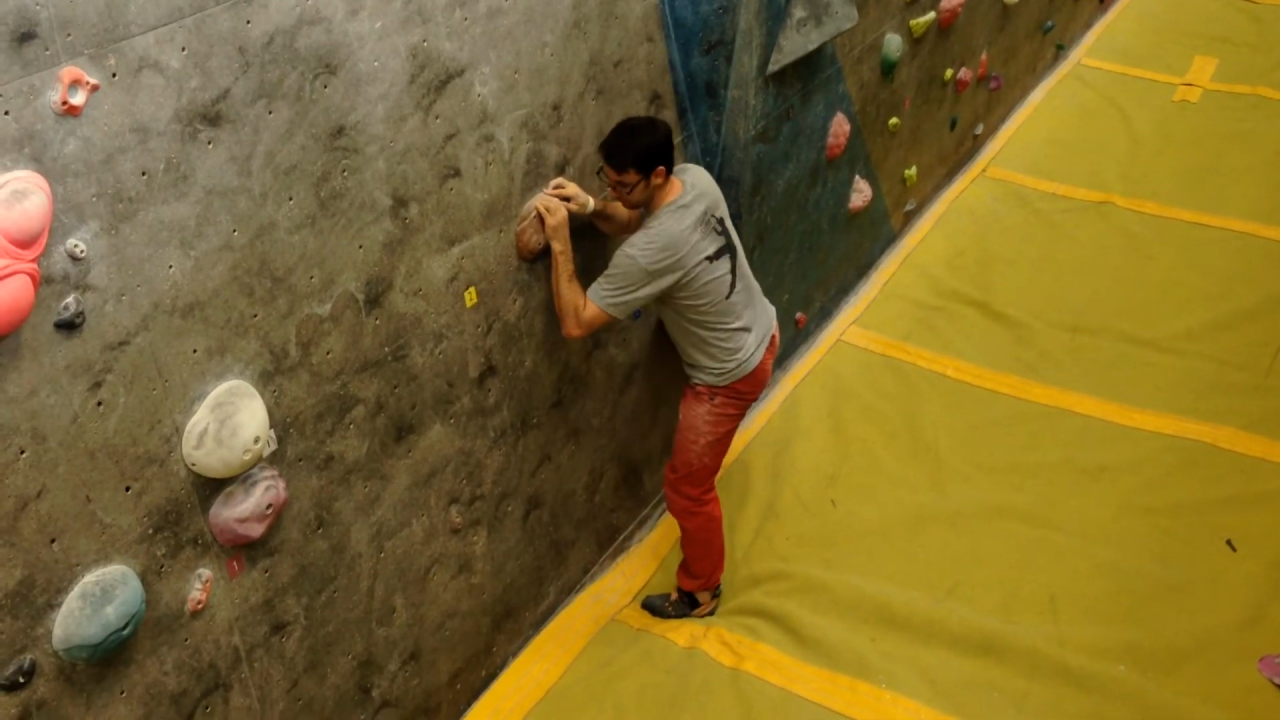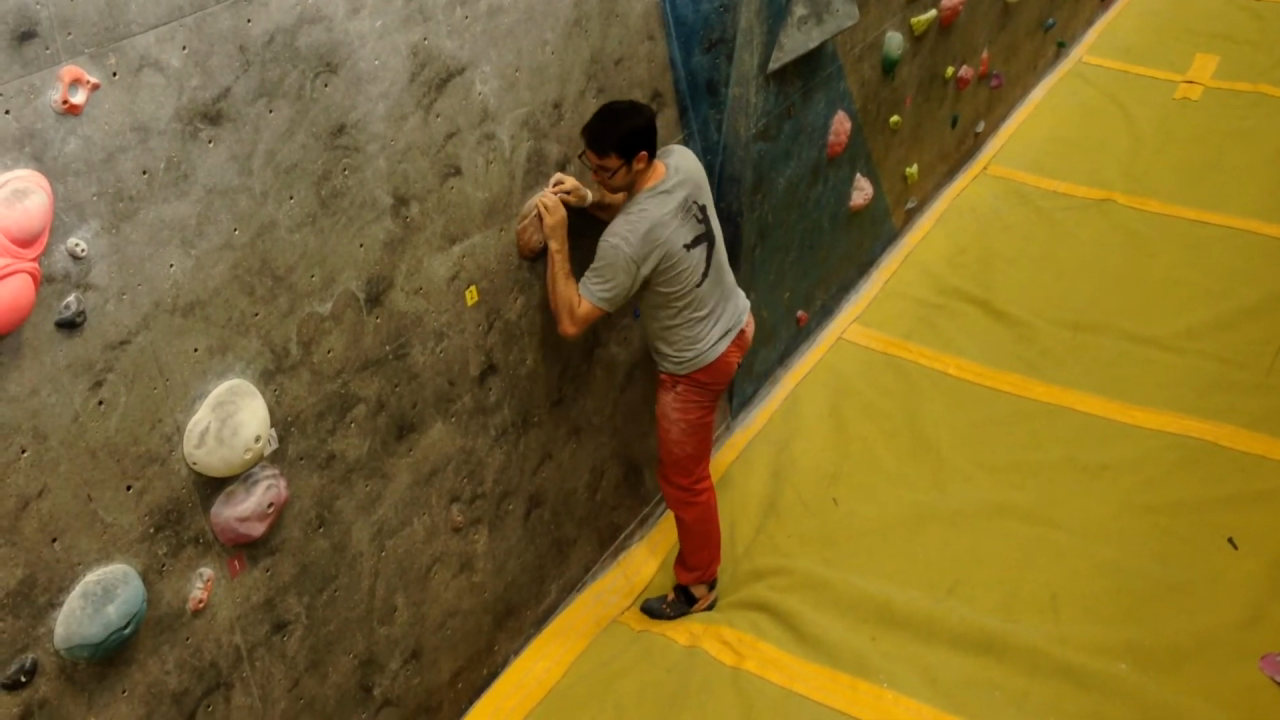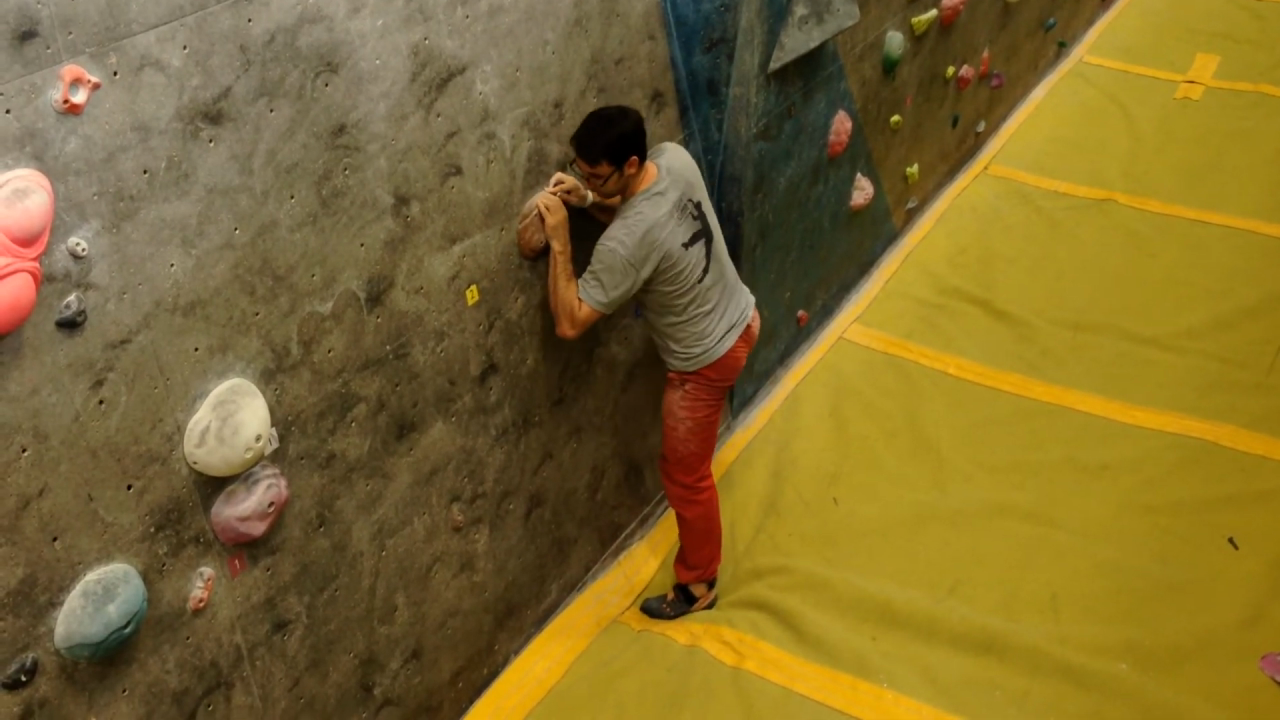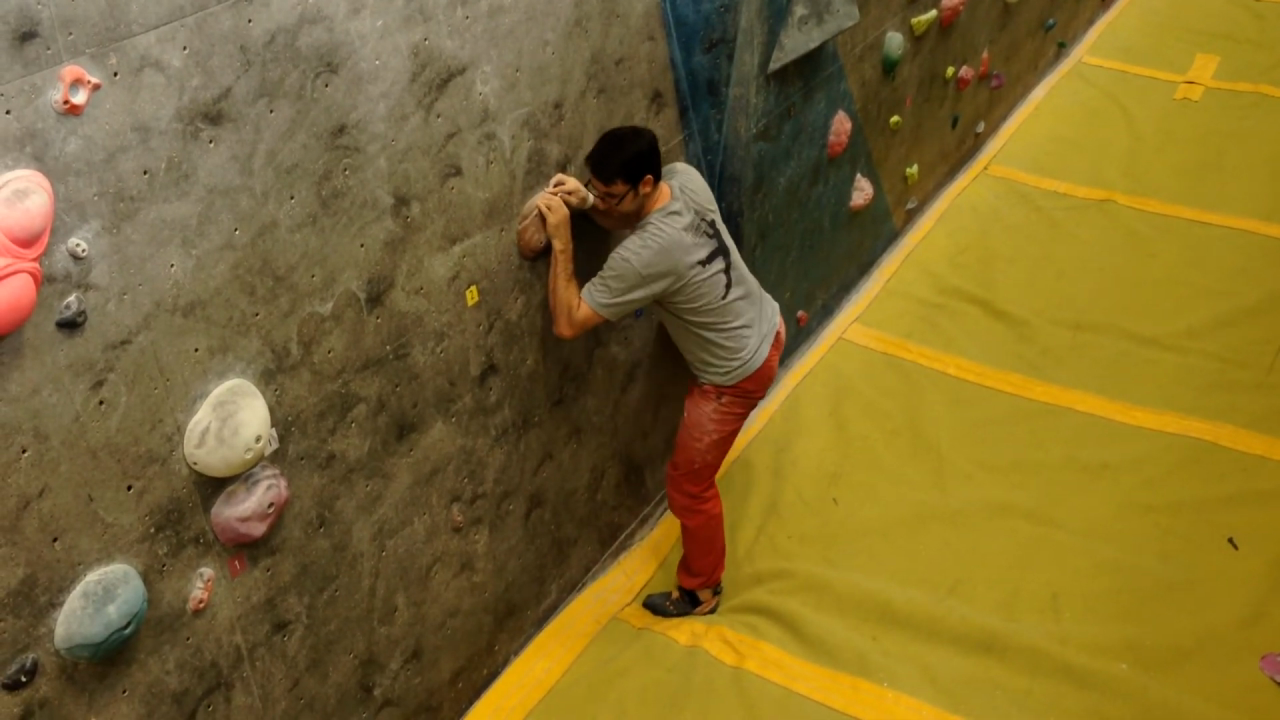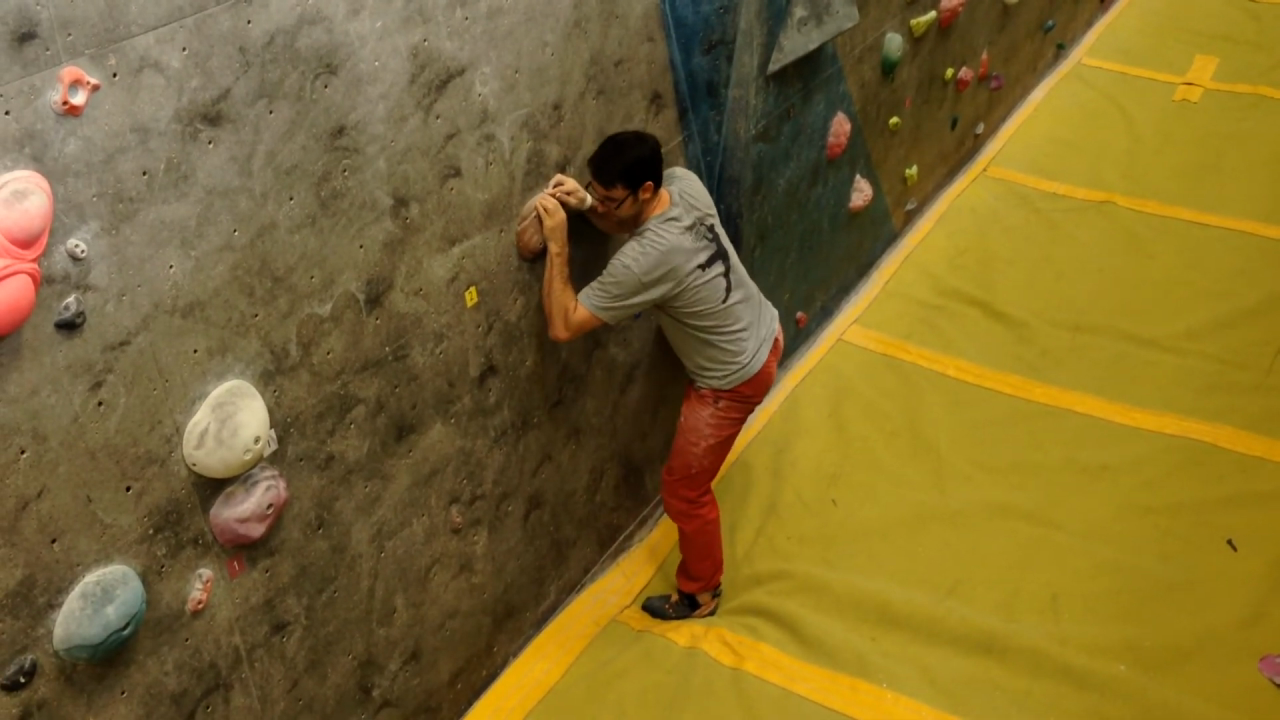
dt=0.4s
person 1, frame 1
left shoulder: (648, 253)
right shoulder: (696, 178)
left elbow: (576, 323)
right elbow: (639, 221)
left wrist: (560, 242)
right wrist: (590, 206)
left hip: (730, 375)
right hip: (761, 331)
left knee: (687, 488)
left ankle: (699, 591)
person 1, frame 2
left shoulder: (627, 241)
right shoulder: (684, 161)
left elbow: (571, 321)
left wrist: (557, 240)
right wrist: (590, 200)
left hip: (697, 364)
right hip: (736, 323)
left knee: (683, 480)
left ankle: (697, 587)
person 1, frame 3
left shoulder: (626, 244)
right shoulder: (675, 157)
left elbow: (569, 323)
left wrist: (559, 240)
right wrist: (588, 201)
left hip: (705, 361)
right hip: (742, 318)
left knee: (684, 477)
left ankle: (697, 586)
person 1, frame 4
left shoulder: (643, 257)
right shoulder: (685, 177)
left elbow: (567, 323)
right elbow: (637, 219)
left wrist: (561, 241)
right wrist: (588, 203)
left hip: (738, 373)
right hip: (766, 327)
left knee: (687, 484)
left ankle: (700, 590)
person 1, frame 5
left shoulder: (643, 262)
right shoulder: (685, 182)
left elbow: (563, 325)
right elbow: (634, 222)
left wrist: (557, 243)
right wrist: (587, 204)
left hip: (735, 377)
right hip: (765, 332)
left knee: (684, 489)
left ankle: (700, 593)
